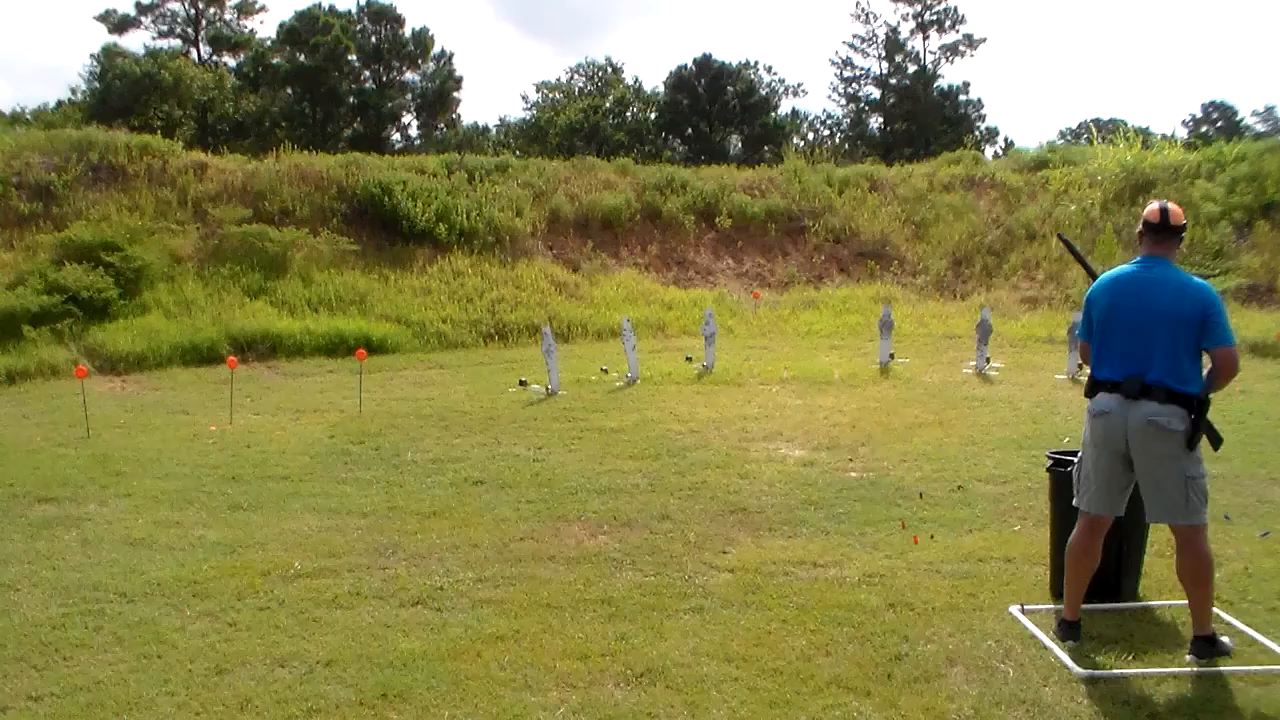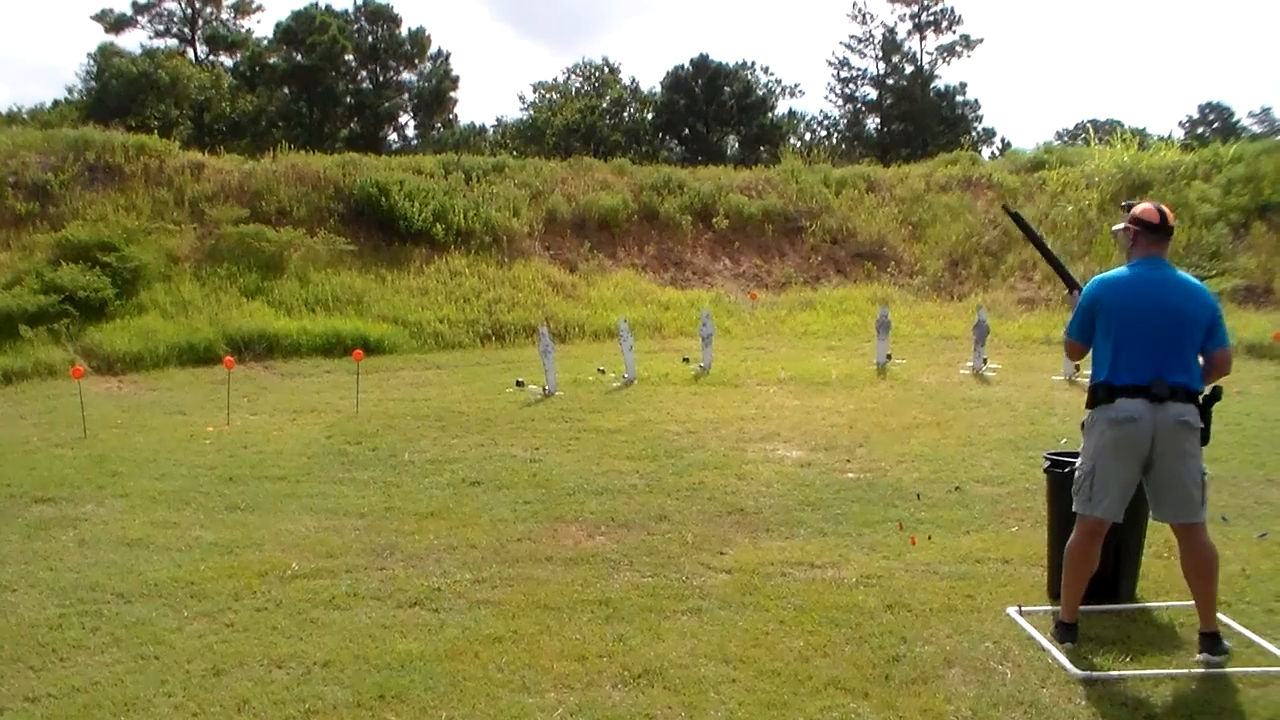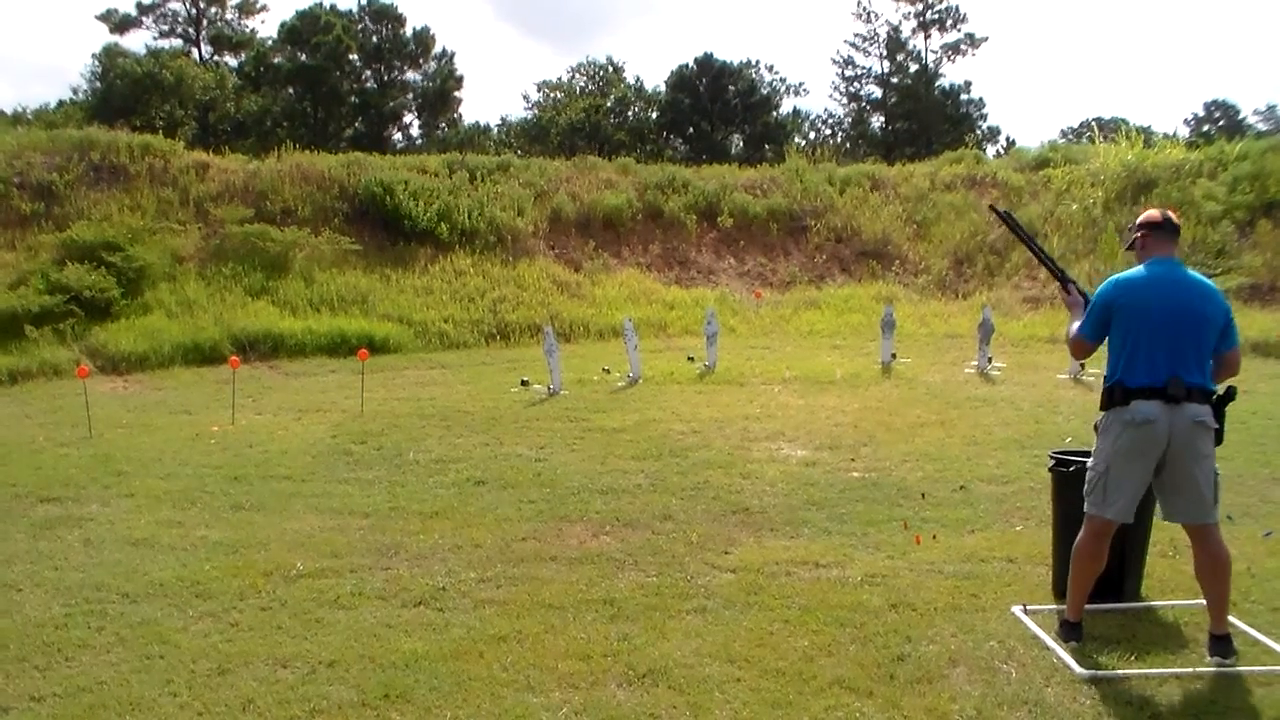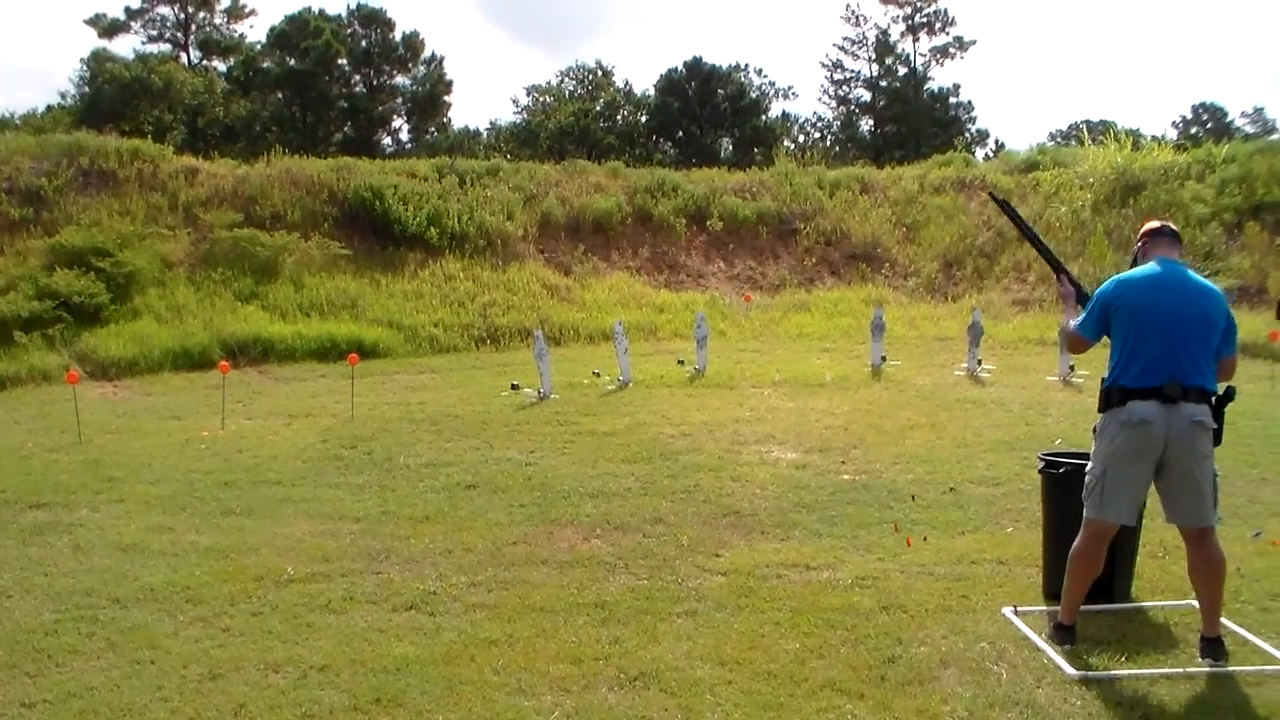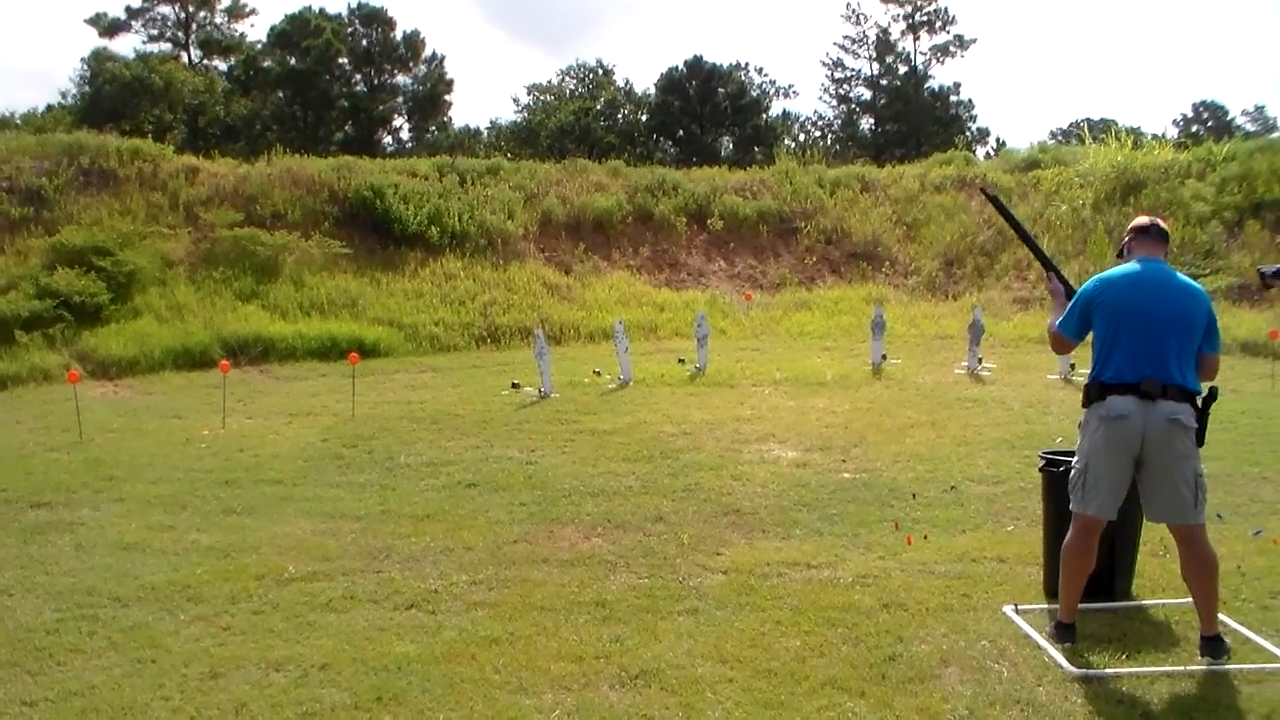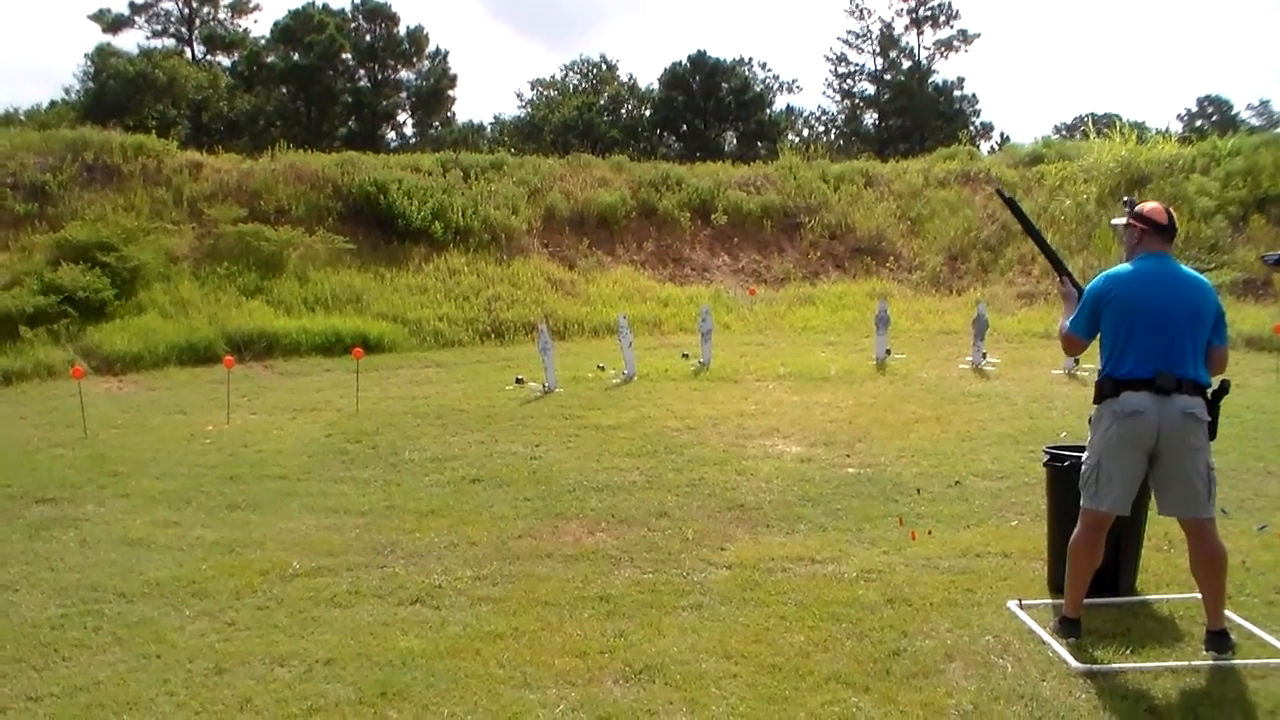
dt=0.4s
person 1, frame 1
left shoulder: (1104, 286)
right shoulder: (1198, 293)
left elbow: (1086, 354)
right elbow: (1228, 364)
right wrist: (1200, 392)
left hip: (1107, 411)
right hip: (1167, 417)
left knee: (1091, 521)
right knee: (1190, 530)
left ankle: (1069, 621)
right ankle: (1203, 637)
person 1, frame 2
left shoulder: (1103, 288)
right shoulder: (1199, 294)
left elbow: (1074, 351)
right elbow: (1221, 365)
left wrist: (1079, 312)
left hip: (1117, 414)
right hip: (1177, 417)
left knee: (1090, 525)
right knee: (1192, 529)
left ankle: (1067, 623)
right ankle: (1210, 636)
person 1, frame 3
left shoulder: (1119, 287)
right shoulder: (1212, 294)
left elbow: (1079, 349)
right elbow: (1229, 366)
left wrist: (1075, 311)
left hip: (1133, 415)
right hip: (1192, 418)
left knee: (1098, 524)
right knee: (1204, 529)
left ankle: (1071, 622)
right ankle: (1220, 637)
person 1, frame 4
left shoulder: (1120, 286)
right shoulder: (1213, 296)
left elbow: (1075, 343)
right elbow: (1226, 369)
left wrist: (1069, 304)
left hip: (1131, 417)
right hip: (1191, 419)
left knee: (1097, 528)
right knee: (1200, 532)
left ankle: (1064, 624)
right ankle: (1212, 638)
person 1, frame 5
left shoulder: (1102, 286)
right shoulder: (1196, 295)
left elbow: (1059, 343)
right elbow: (1208, 369)
left wrist: (1058, 301)
left hip: (1112, 413)
right hip: (1173, 416)
left knee: (1085, 523)
right knee: (1190, 529)
left ankle: (1065, 622)
right ankle: (1211, 636)
person 1, frame 6
left shoulder: (1109, 283)
right shoulder: (1203, 289)
left elbow: (1071, 344)
right elbow: (1218, 363)
left wrist: (1069, 301)
left hip: (1125, 409)
right hip: (1186, 411)
left knee: (1093, 518)
right knee: (1200, 524)
left ankle: (1070, 617)
right ankle: (1217, 630)
